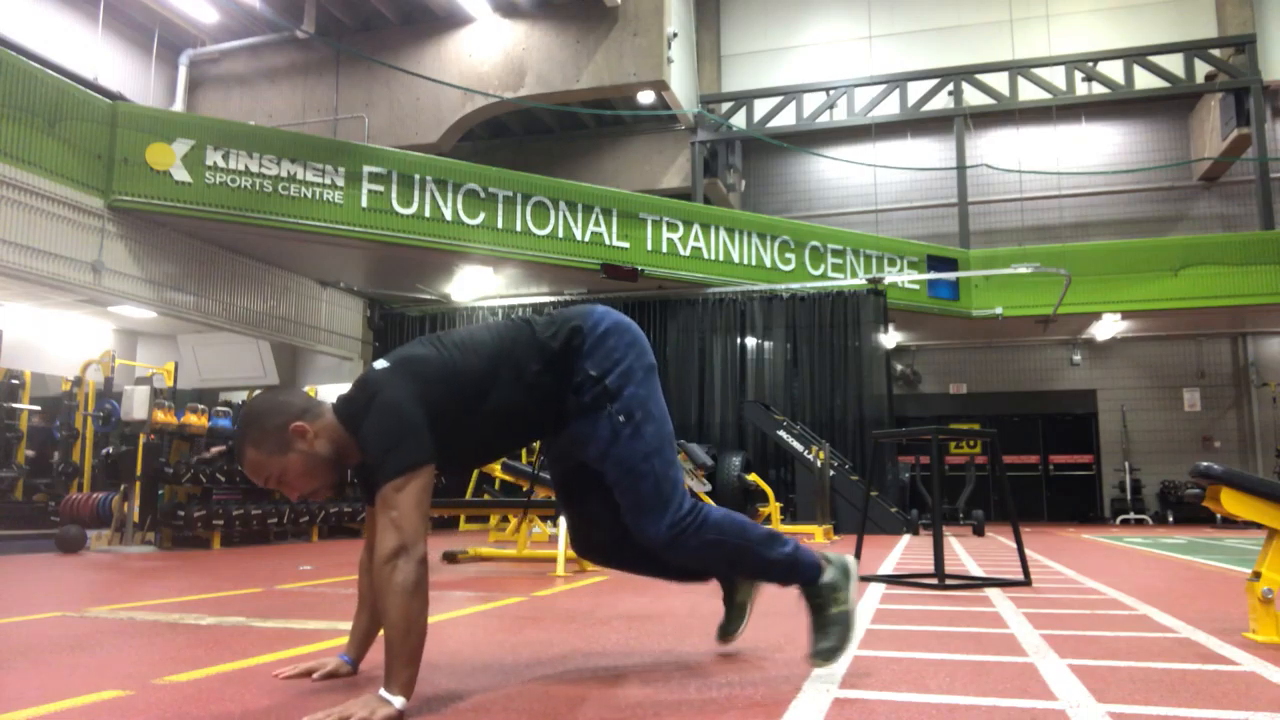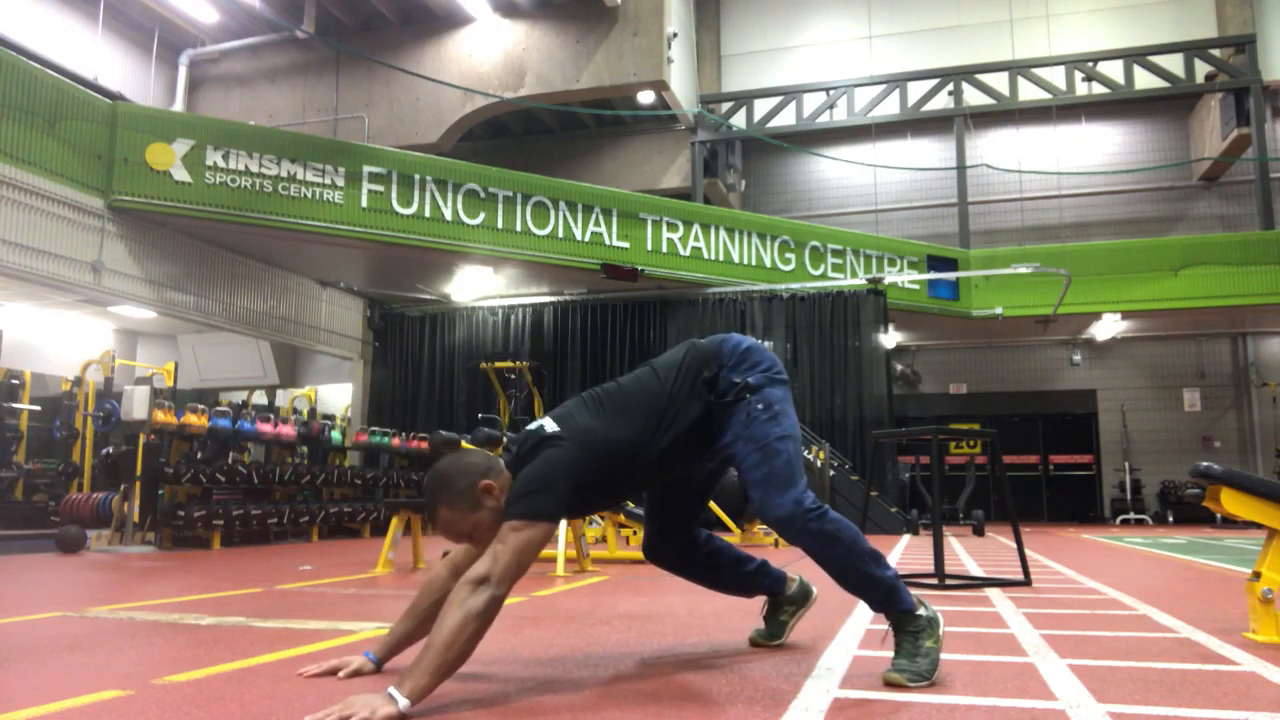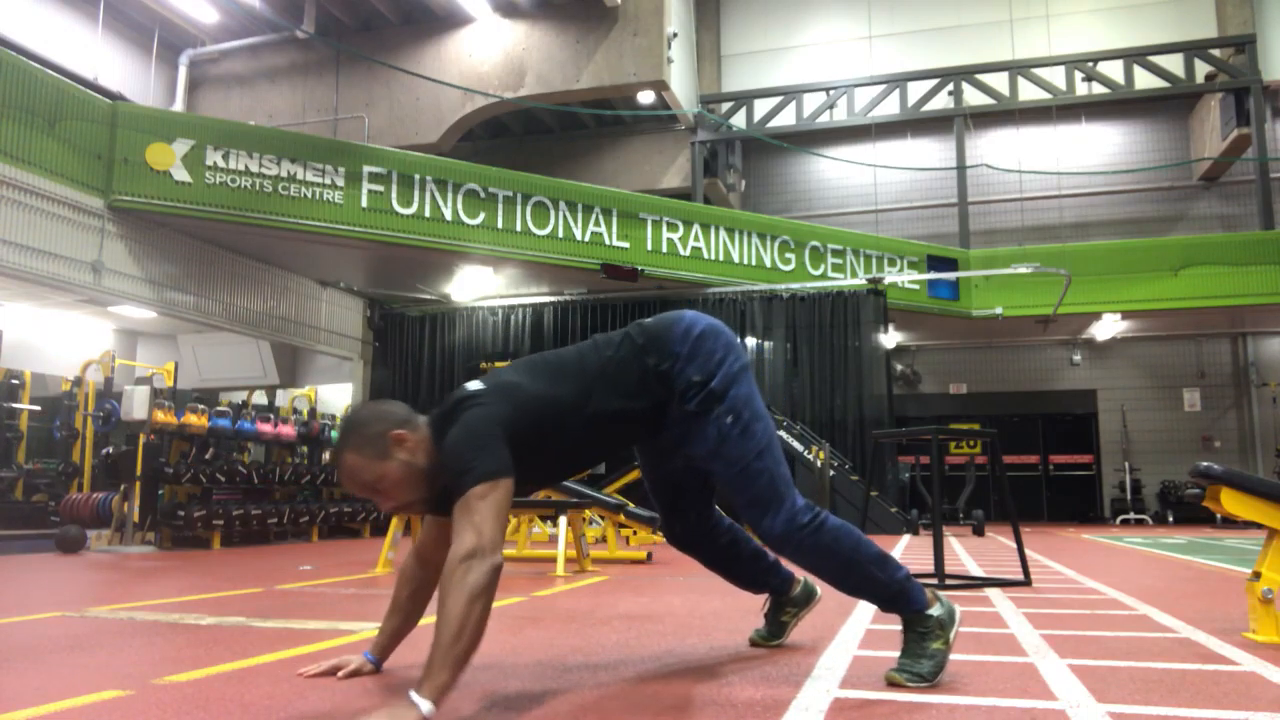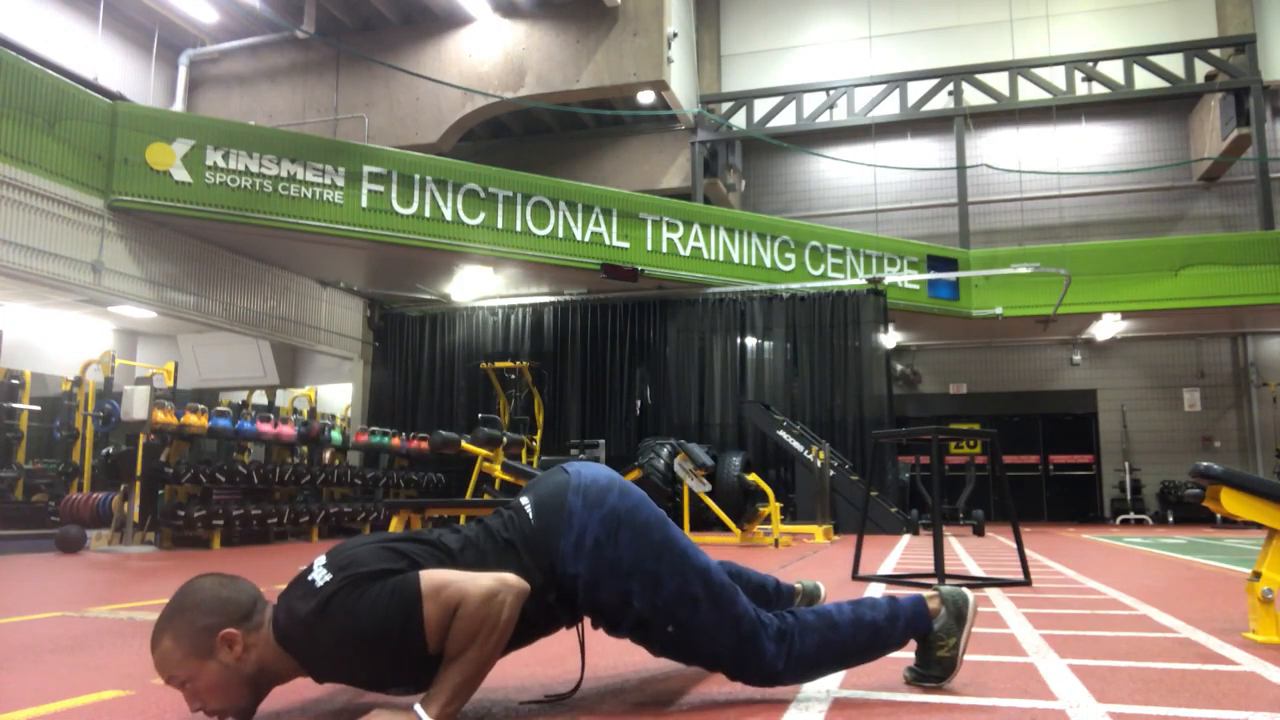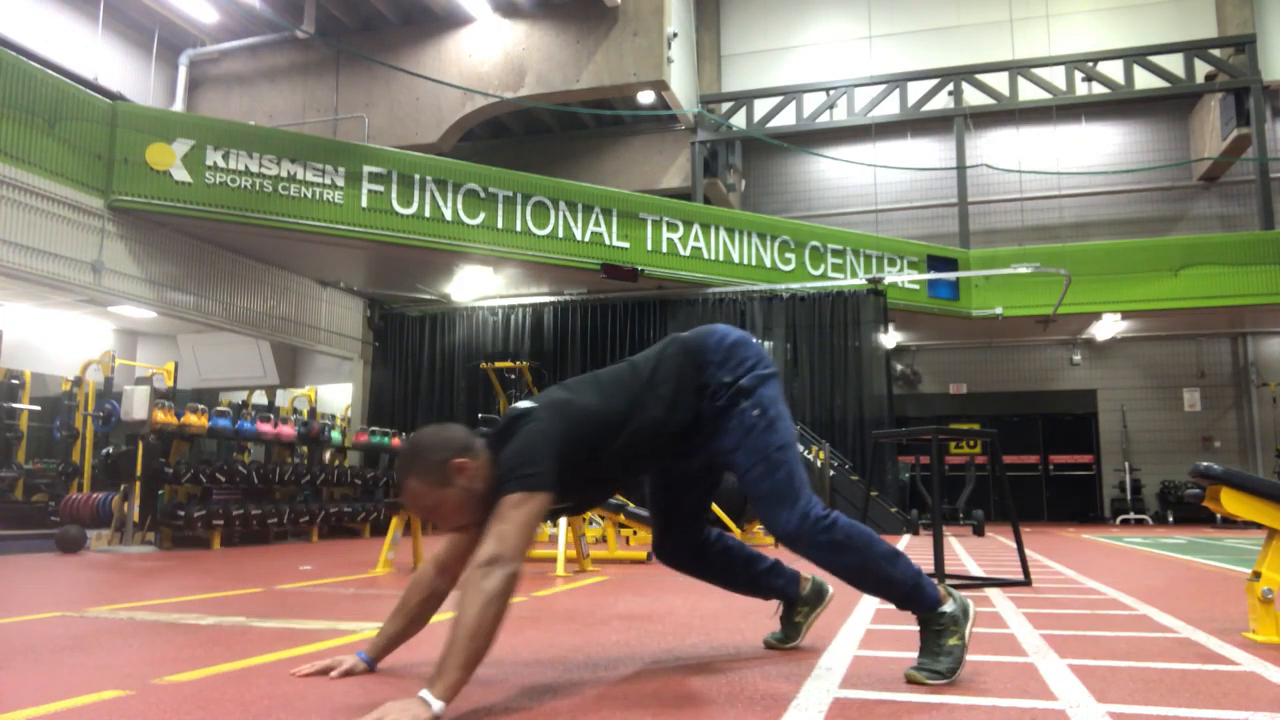
dt=1s
person 1, frame 1
left shoulder: (386, 411)
right shoulder: (364, 438)
left elbow: (403, 557)
right elbow: (377, 551)
right wrist: (352, 655)
left hip: (595, 355)
right hip: (566, 396)
left knee: (665, 521)
right knee: (599, 540)
left ankle: (822, 577)
right ankle: (728, 572)
person 1, frame 2
left shoulder: (548, 470)
right shoulder: (519, 470)
left elbow: (482, 587)
right elbow: (454, 571)
right wrist: (376, 654)
left hip: (737, 380)
right hip: (696, 419)
left knee: (788, 508)
right knee: (667, 546)
left ankle: (912, 618)
right ankle: (784, 591)
person 1, frame 3
left shoulder: (471, 435)
right shoulder: (442, 452)
left elbow: (475, 560)
right elbow: (429, 556)
right wrist: (377, 651)
left hip: (691, 363)
right hip: (664, 389)
left knee: (778, 516)
right knee: (688, 528)
left ankle: (924, 611)
right ankle: (787, 595)
person 1, frame 4
left shoulder: (331, 629)
right shoulder: (309, 608)
left elbow: (500, 593)
left hip: (591, 534)
right hip: (570, 507)
left knee: (764, 653)
right knee: (690, 585)
left ankle: (932, 610)
right ankle: (789, 593)
person 1, frame 5
left shoulder: (531, 445)
right shoulder: (496, 465)
left elbow: (494, 570)
right elbow: (447, 564)
right wrist: (369, 653)
left hip: (727, 373)
right hip: (689, 410)
left knee: (793, 517)
right knee: (678, 542)
left ankle: (941, 609)
right ankle: (800, 594)
